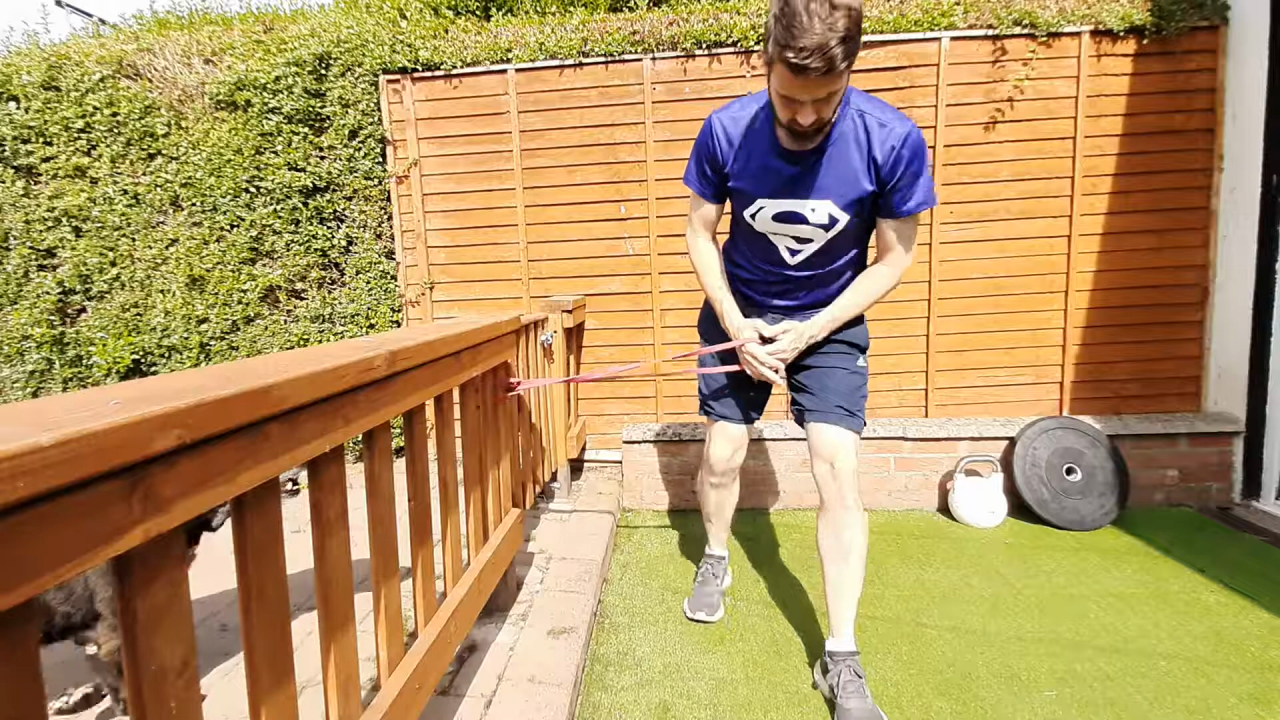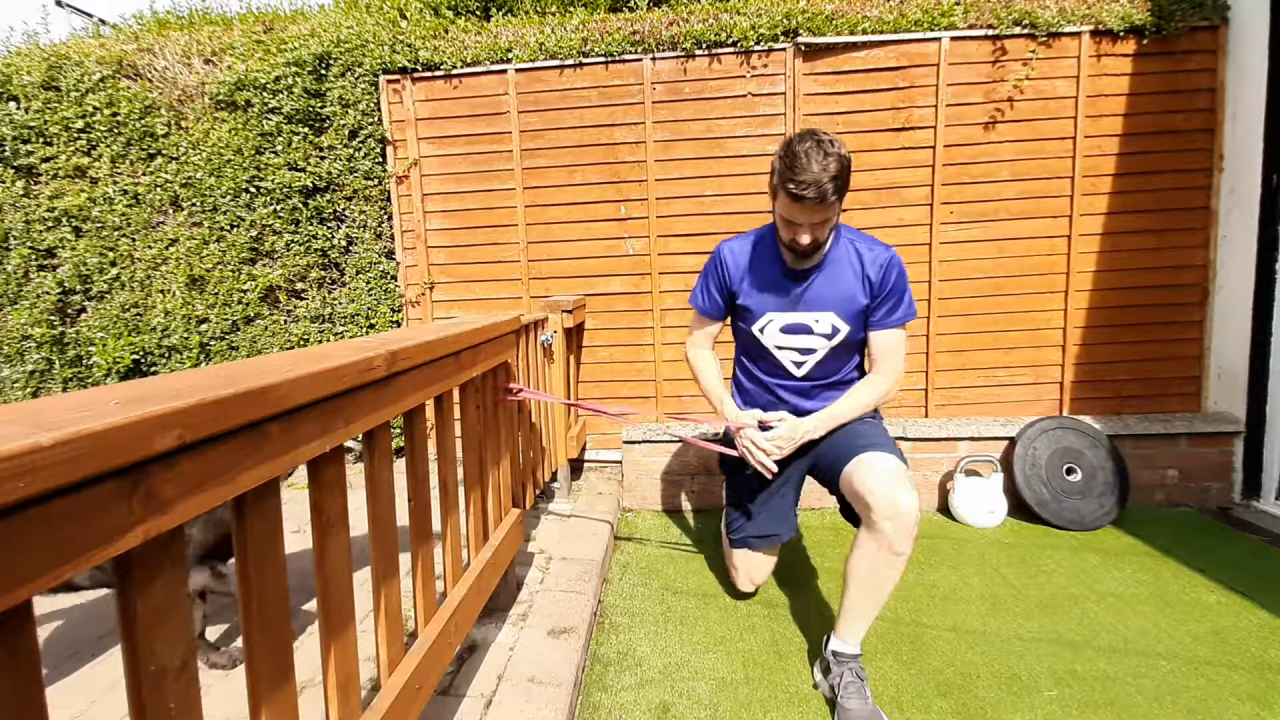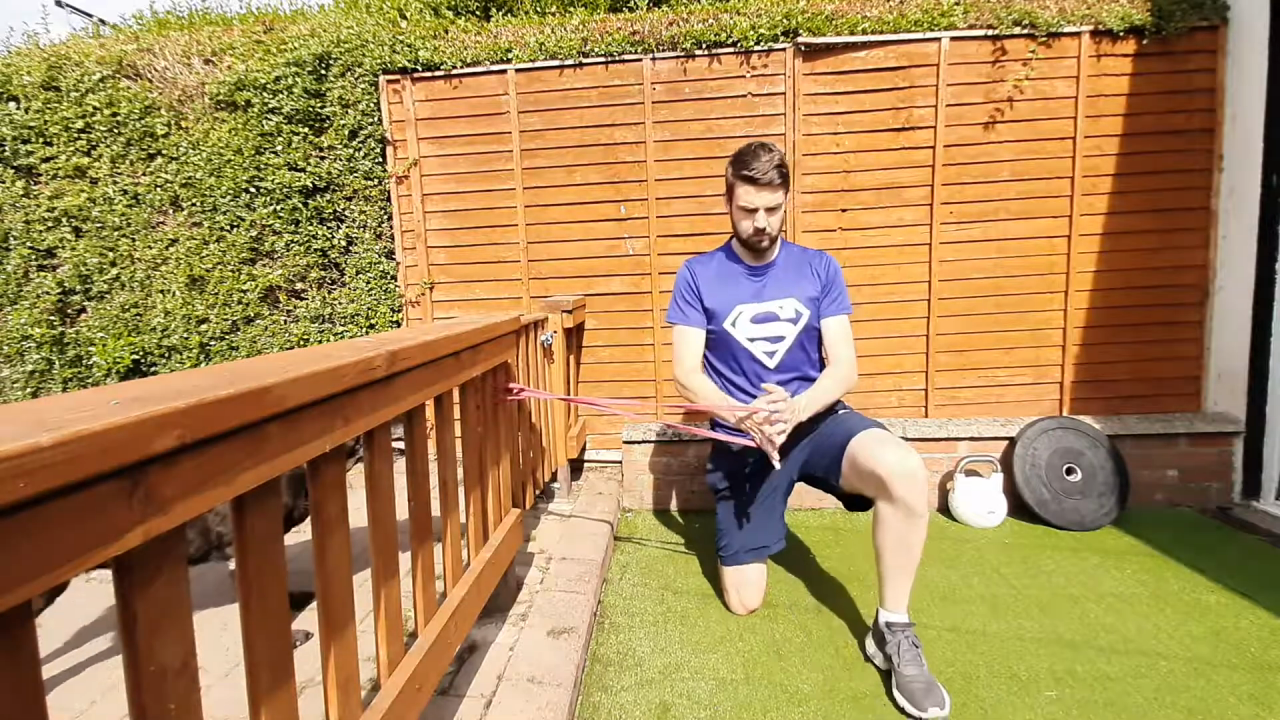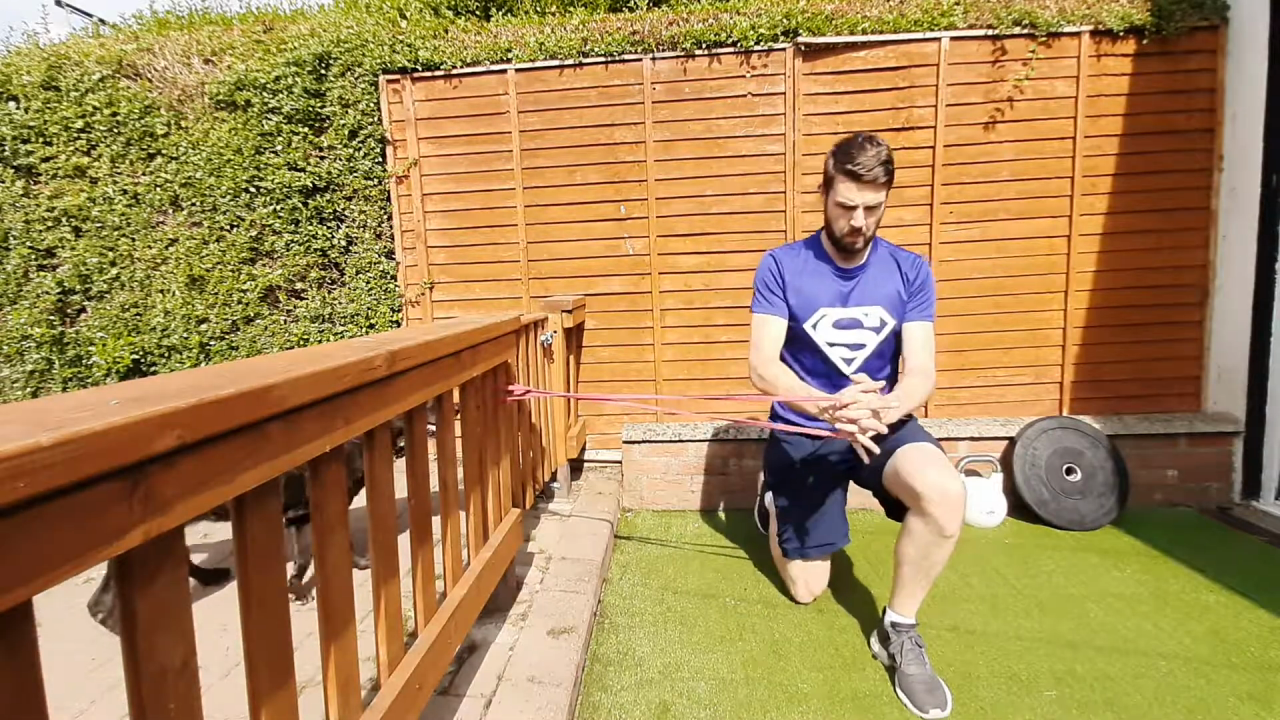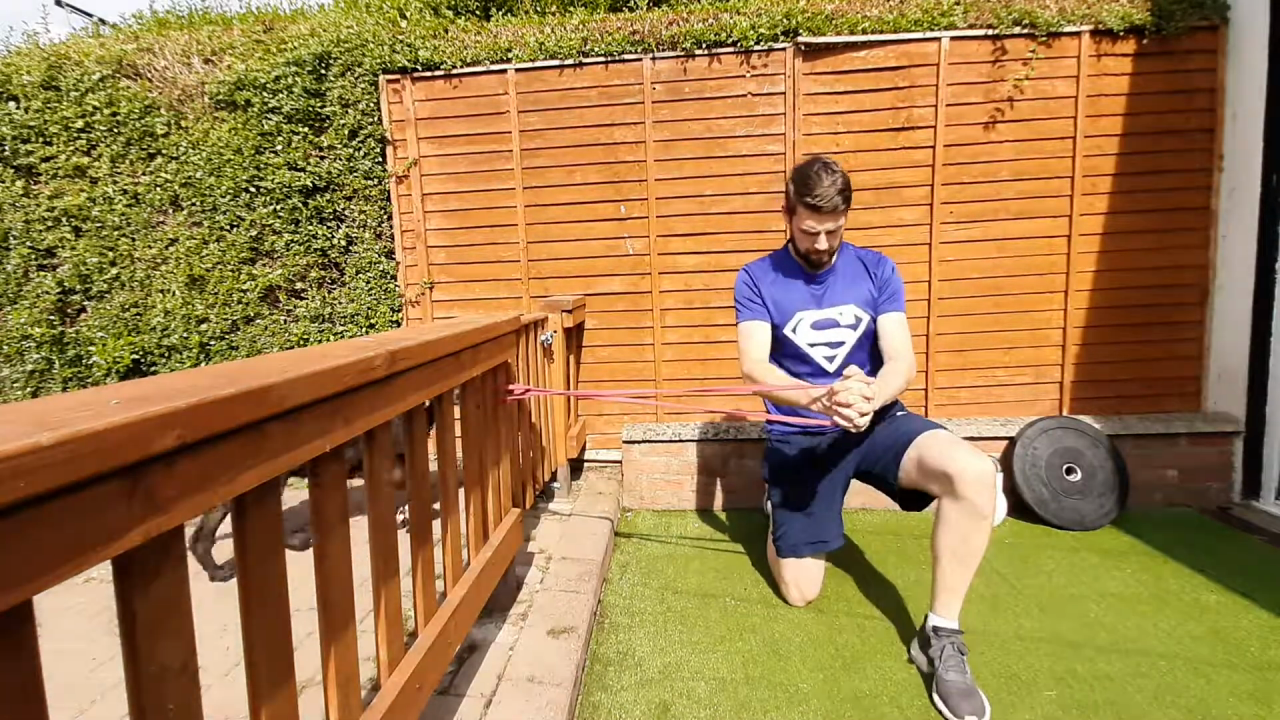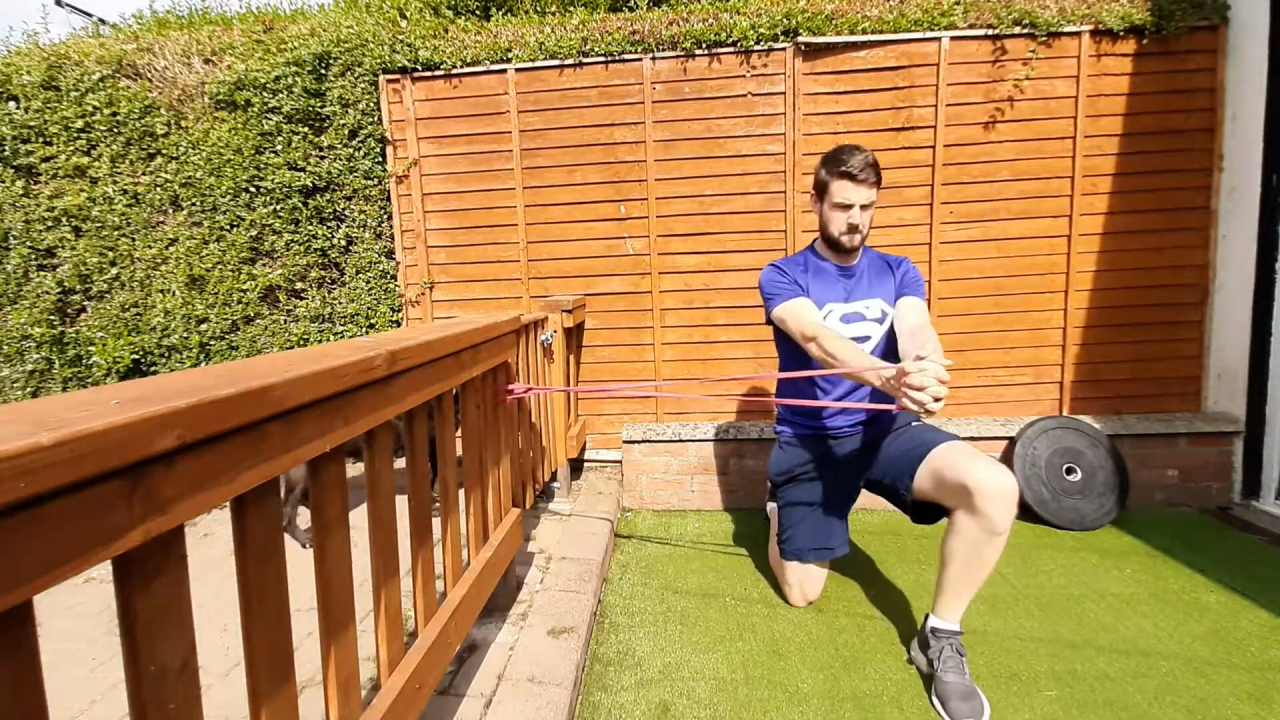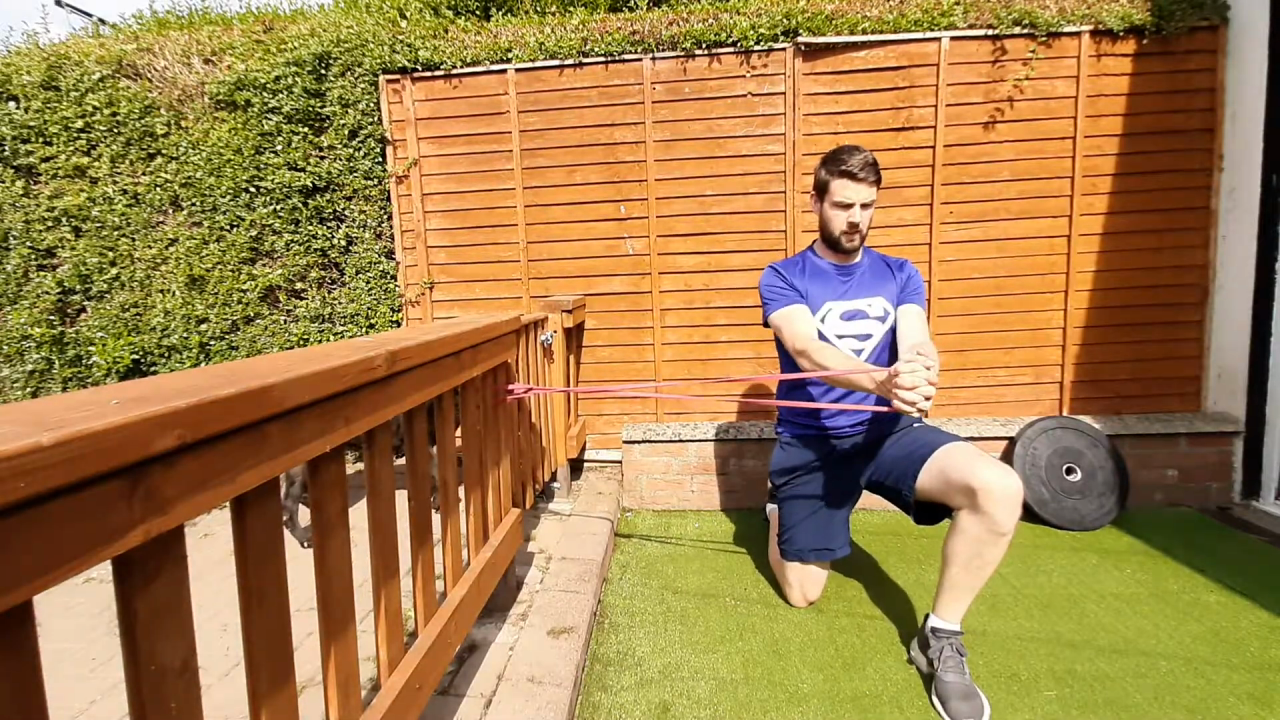
dt=0.7s
person 1, frame 1
left shoulder: (894, 139)
right shoulder: (726, 130)
left elbow: (894, 259)
right elbow: (699, 234)
left wrist: (811, 331)
right wrist: (736, 324)
left hip: (830, 322)
right hip: (741, 315)
left knee: (837, 469)
right knee: (722, 456)
left ankle: (841, 658)
right ankle: (715, 555)
person 1, frame 2
left shoulder: (878, 265)
right shoulder: (732, 260)
left elbow: (887, 374)
right elbow: (698, 347)
left wrist: (806, 430)
right wrist: (734, 419)
left hip: (838, 417)
right hip: (759, 424)
left knee: (898, 506)
right knee: (748, 577)
left ankle: (841, 659)
right ankle: (738, 520)
person 1, frame 3
left shoulder: (819, 269)
right shoulder: (698, 276)
left elbow: (844, 368)
right elbow: (685, 372)
left wrist: (795, 409)
right wrist: (742, 415)
left hip: (818, 419)
right hip: (741, 435)
left knee: (906, 475)
right knee: (743, 600)
left ankle: (894, 631)
right ankle: (739, 525)
person 1, frame 4
left shoulder: (911, 271)
right shoulder: (782, 266)
left elbow: (921, 372)
right elbow: (764, 366)
left wrist: (882, 411)
right wrist: (829, 407)
left hip: (882, 420)
right hip: (801, 431)
left knee: (944, 493)
right knee: (806, 590)
left ankle: (898, 630)
right ankle: (774, 505)
person 1, frame 5
left shoulder: (877, 270)
right shoulder: (757, 280)
left elbow: (902, 361)
right elbow: (754, 367)
left wrist: (868, 397)
right wrist: (823, 400)
left hip: (876, 420)
right hip: (799, 436)
left knee: (974, 474)
right knee: (799, 592)
left ankle: (941, 635)
right ankle: (781, 507)
person 1, frame 6
left shoulder: (899, 272)
right shoulder: (783, 276)
left elbow: (916, 330)
right elbow: (818, 339)
left wrist: (927, 369)
right wrist: (891, 378)
left hip: (887, 428)
right hip: (810, 439)
left knee: (995, 487)
right knee: (802, 593)
left ankle: (941, 636)
right ankle: (780, 511)
person 1, frame 7
left shoulder: (899, 274)
right shoulder: (783, 278)
left elbow: (917, 343)
right elbow: (807, 350)
left wrist: (920, 373)
right wrist: (883, 381)
left hip: (888, 431)
right hip: (811, 442)
left knee: (1000, 489)
right knee: (802, 593)
left ankle: (940, 636)
right ankle: (780, 512)
